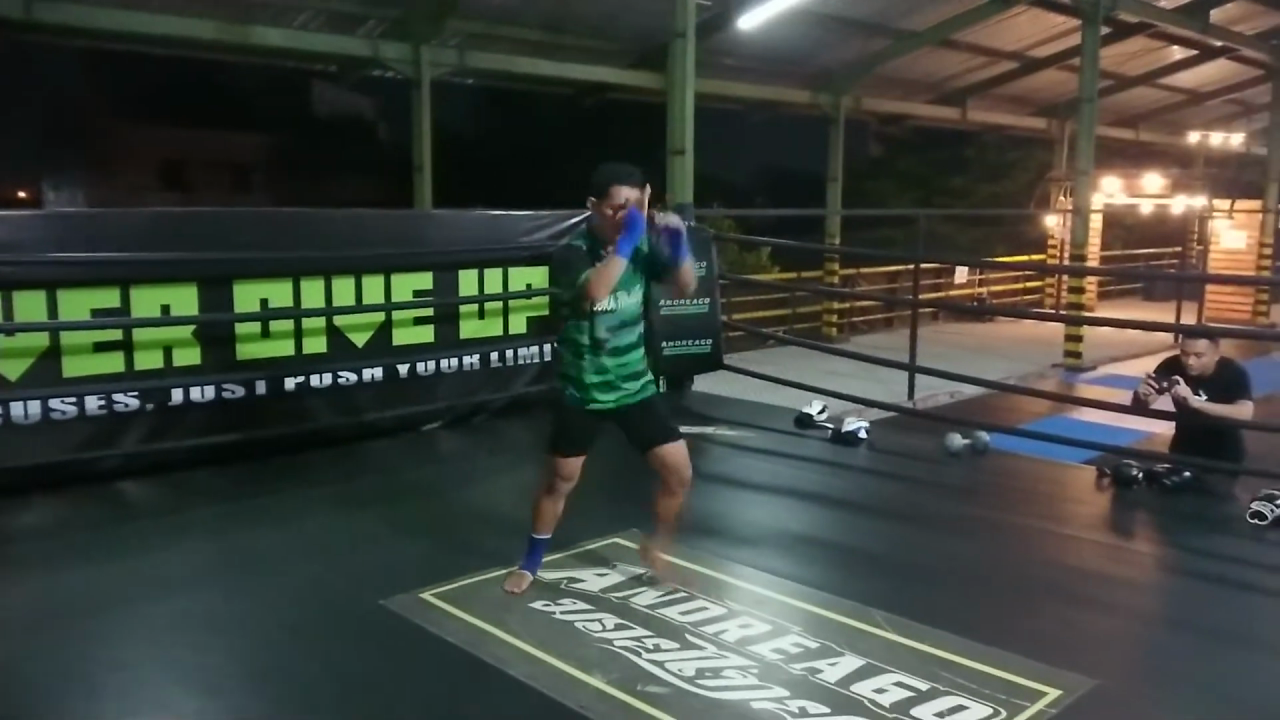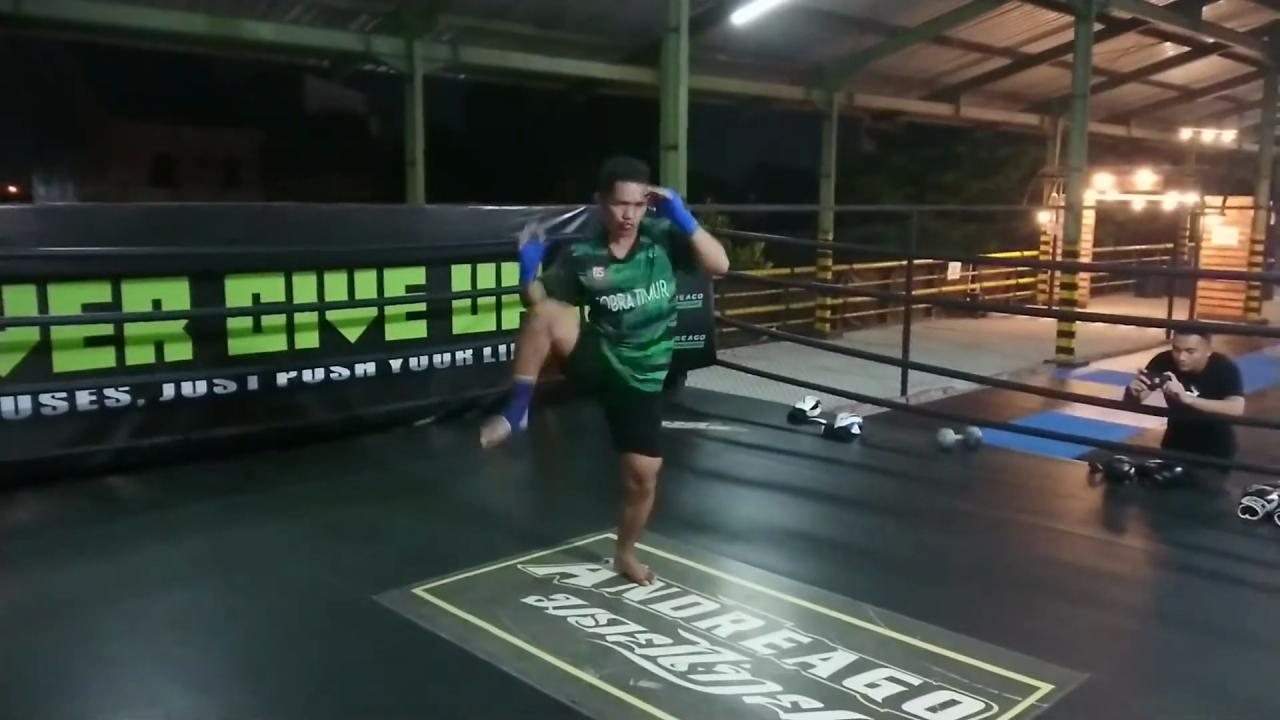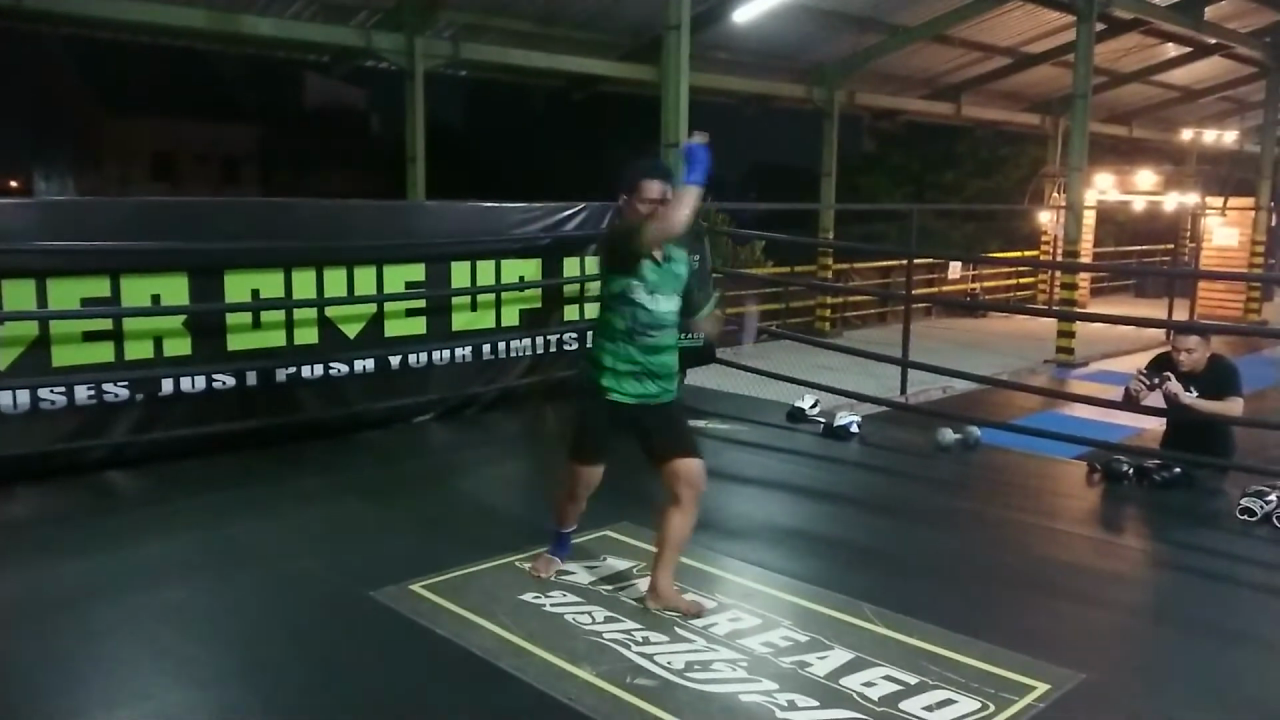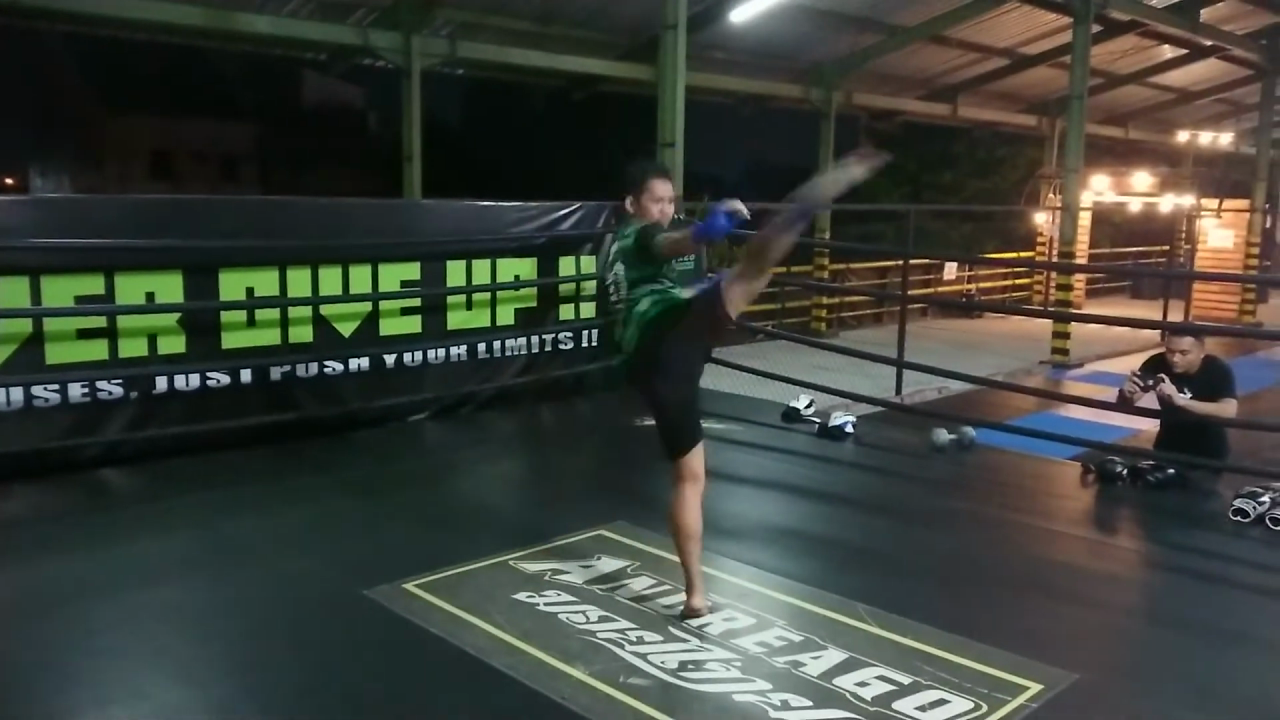
dt=0.3s
person 1, frame 1
left shoulder: (643, 246)
right shoulder: (573, 251)
left elbow: (685, 286)
right elbow: (594, 291)
left wrist: (677, 242)
right wrist: (627, 237)
left hip: (634, 387)
right hip: (581, 391)
left knee: (678, 470)
right knee: (560, 480)
left ankle: (655, 546)
right ankle: (530, 562)
person 1, frame 2
left shoulder: (665, 238)
right shoulder: (581, 253)
left elbow: (718, 265)
right elbow: (536, 303)
left wrist: (681, 213)
right wrist: (529, 268)
left hip: (640, 380)
right hip: (596, 357)
left knee: (642, 478)
right knee: (547, 319)
left ankle: (625, 552)
right ankle: (514, 413)
person 1, frame 3
left shoulder: (679, 260)
right shoulder: (618, 241)
left elbow: (700, 320)
right elbow: (661, 230)
right wrist: (695, 175)
left hip: (659, 395)
right hip: (608, 390)
left knee: (690, 485)
right knee: (583, 483)
left ankle: (662, 586)
right ankle: (559, 547)
person 1, frame 4
left shoulder: (617, 256)
right shoulder: (640, 239)
right elbow: (676, 244)
right wrist: (712, 226)
left hip: (649, 366)
right hip: (675, 335)
left knee: (689, 477)
right knee: (748, 271)
left ankle: (696, 593)
right ankle: (807, 201)
